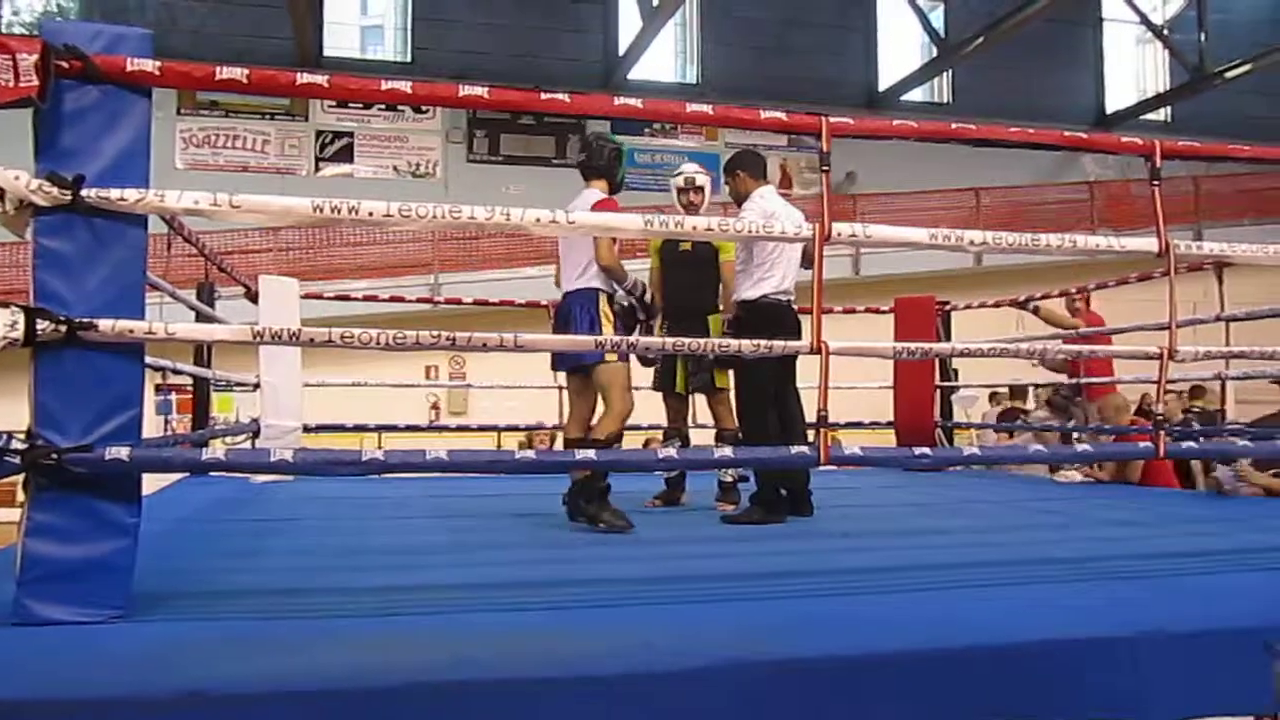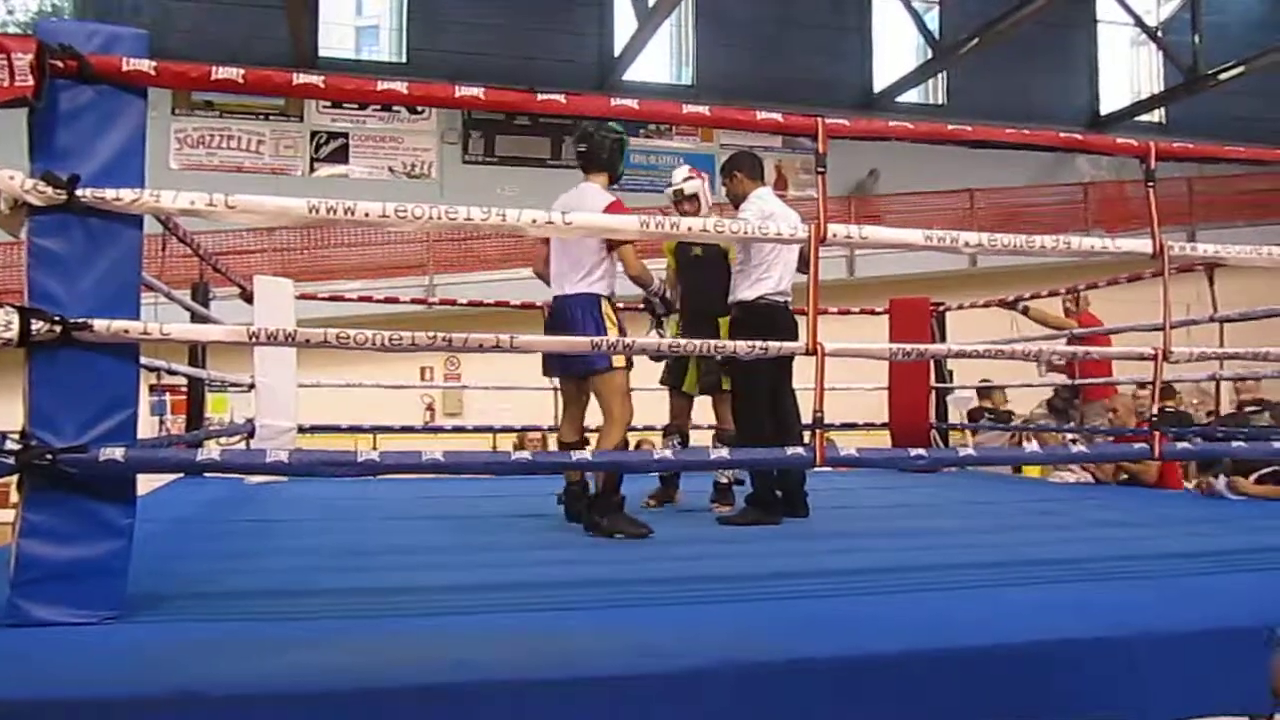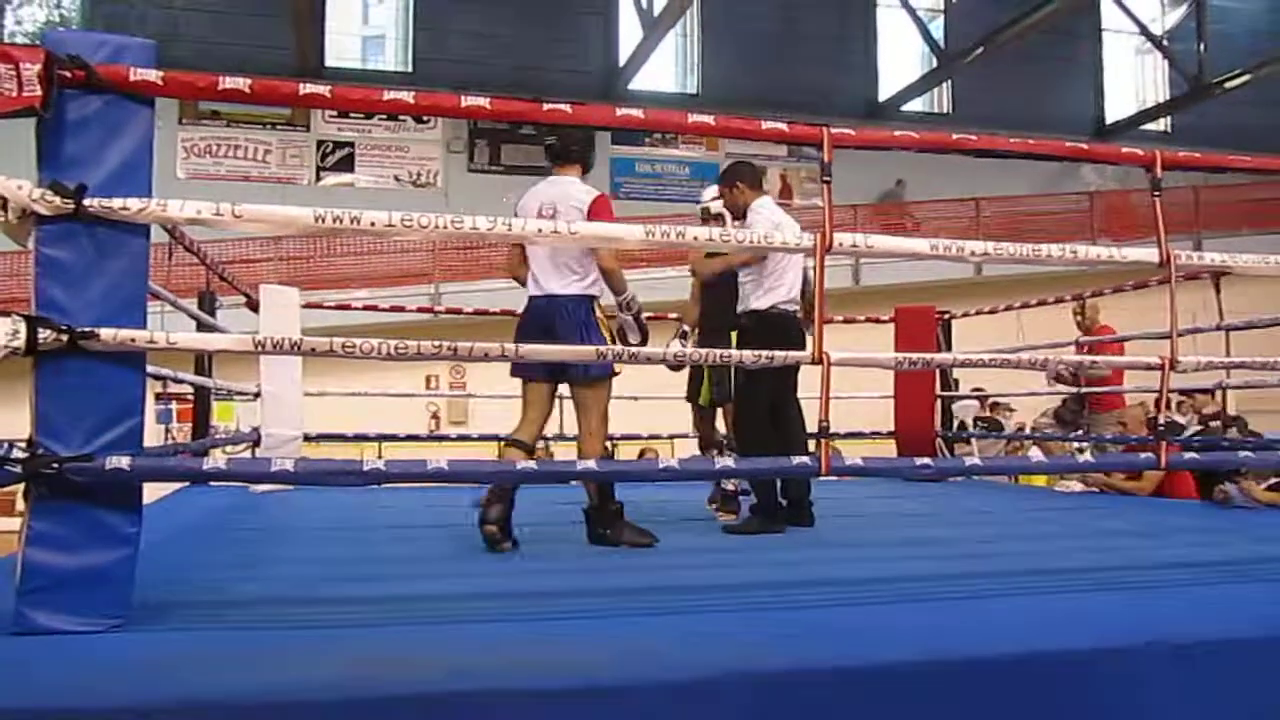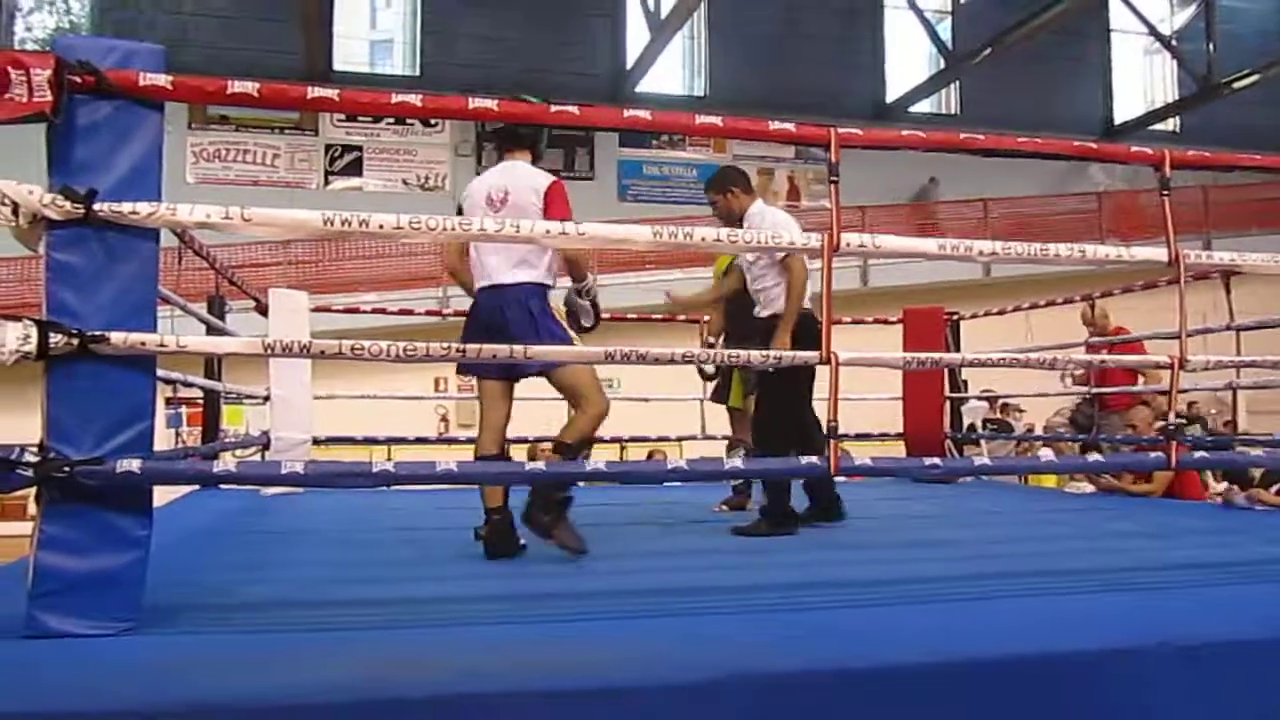
dt=0.4s
person 1, frame 1
left shoulder: (572, 208)
right shoulder: (603, 203)
right elbow: (605, 259)
right wrist: (636, 291)
left hip: (570, 306)
right hip: (592, 306)
left knee: (580, 411)
right knee: (619, 405)
left ankle: (579, 493)
right ankle: (591, 493)
person 1, frame 2
left shoulder: (560, 203)
right shoulder: (608, 204)
left elbow: (540, 266)
right elbow: (632, 267)
right wrist: (658, 292)
left hip: (561, 309)
right hip: (592, 310)
left knee: (573, 413)
right knee: (618, 414)
left ankle: (575, 495)
right ankle: (605, 510)
person 1, frame 3
left shoulder: (528, 200)
right shoulder: (592, 199)
left elbow: (515, 266)
right elbow: (606, 263)
right wrist: (629, 307)
left hip: (537, 312)
right hip: (580, 312)
left knee: (531, 421)
right knee: (593, 426)
left ankle: (498, 505)
right ankle: (604, 520)
person 1, frame 4
left shoulder: (474, 189)
right shoulder: (546, 184)
left elbow: (454, 264)
right elbow: (570, 251)
right wrist: (585, 292)
left hip: (485, 306)
right hip: (529, 302)
left knee: (492, 425)
right knee: (593, 402)
left ankle: (496, 527)
right ankle: (546, 501)
person 2, frame 1
left shoulder: (758, 205)
right shoulder: (792, 212)
right elbow: (809, 256)
left hip: (757, 314)
right hip: (783, 313)
left knee: (757, 409)
right knee: (785, 403)
left ankle: (768, 500)
right ankle: (797, 494)
person 2, frame 2
left shoulder: (756, 206)
right shoulder: (788, 213)
right elbow: (805, 261)
left hip: (754, 315)
right hip: (780, 315)
left knee: (752, 410)
right knee: (781, 406)
left ankle: (763, 502)
right ankle: (793, 496)
person 2, frame 3
left shoulder: (761, 215)
right shoulder: (784, 220)
left elbow: (755, 252)
right elbow: (800, 278)
left wrist: (713, 265)
left hip: (763, 325)
right hip: (787, 324)
left knee: (753, 419)
right knee: (785, 416)
left ankle: (767, 510)
right ankle: (797, 505)
person 2, frame 4
left shoulder: (770, 220)
right shoulder: (751, 229)
left elbow: (798, 272)
right elbow: (732, 282)
left wrist: (784, 332)
right wrist: (689, 302)
left hip: (789, 328)
right hip: (780, 329)
left knee: (771, 422)
right knee: (798, 417)
left ankle: (777, 514)
right ankle: (824, 501)
person 3, frame 1
left shoulder: (719, 234)
right shoulder: (661, 238)
left elbow: (730, 285)
right elbow: (656, 289)
left hip: (707, 327)
right hip: (671, 329)
left knee: (719, 404)
right knee: (674, 410)
left ankle: (728, 485)
right ankle: (674, 485)
person 3, frame 2
right shoulder: (675, 240)
left hip: (719, 329)
right hip: (687, 329)
left knee: (723, 409)
right knee: (677, 411)
left ankle: (723, 487)
right ankle: (668, 484)
person 3, frame 3
right shoulder: (701, 255)
right wrist: (682, 334)
left hip: (736, 342)
right hip: (706, 342)
left knee: (733, 417)
right knee: (703, 423)
left ankle: (730, 494)
right ankle: (723, 481)
person 3, frame 4
right shoulder: (724, 262)
right wrist: (709, 344)
right hip: (734, 346)
left knee: (755, 412)
right knee: (737, 417)
right ankle: (740, 490)
